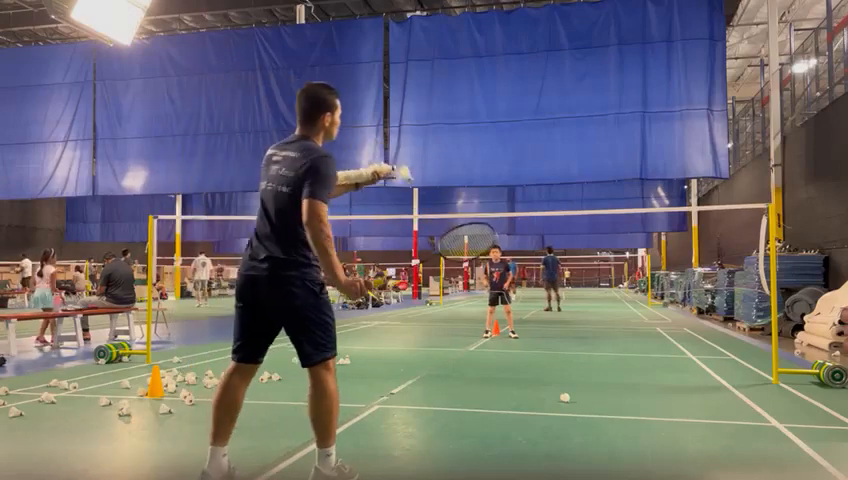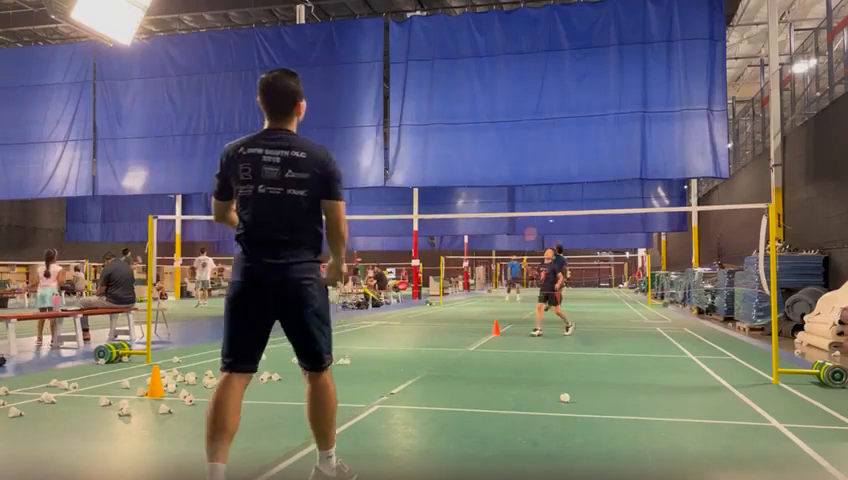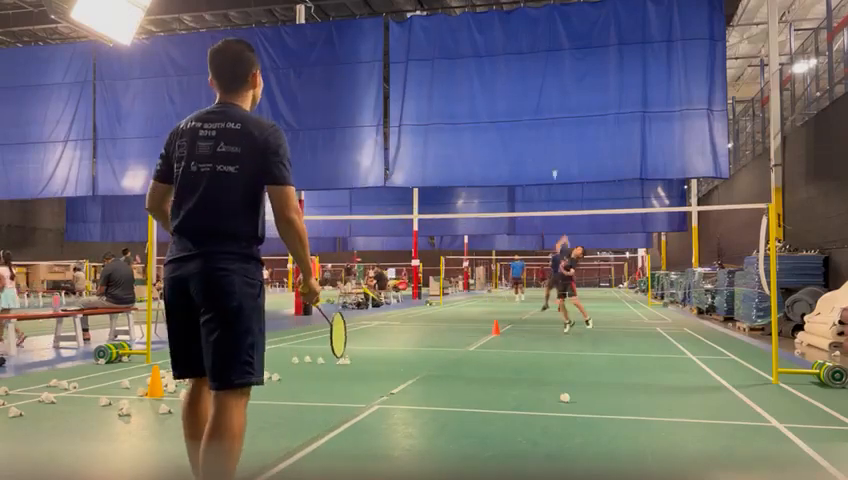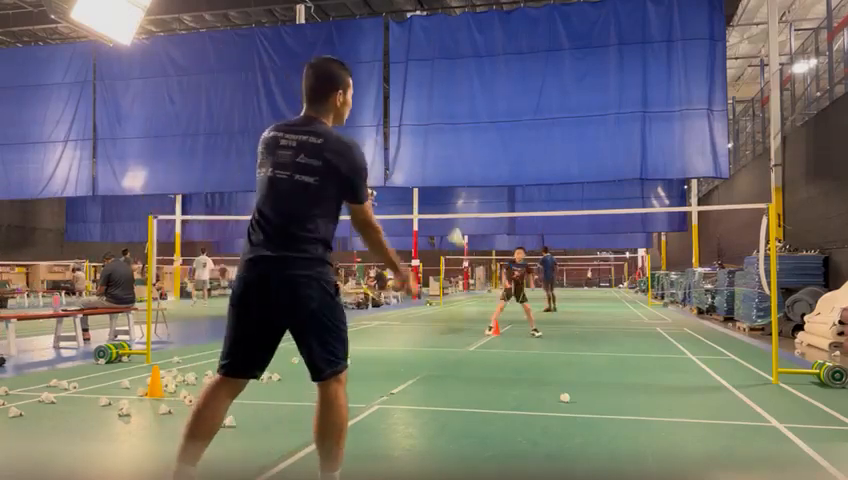
dt=1s
person 1, frame 1
left shoulder: (274, 153)
right shoulder: (320, 159)
right elbow: (314, 219)
left wrist: (360, 181)
right wrist: (337, 276)
left hip: (253, 273)
right hip: (295, 276)
left knee: (241, 366)
right knee: (322, 367)
person 1, frame 2
left shoulder: (233, 154)
right shoulder: (320, 158)
left elbow: (221, 214)
right elbow: (337, 225)
right wrist: (338, 262)
left hip: (248, 275)
right hip: (300, 277)
left knee: (233, 374)
right knee: (317, 372)
person 1, frame 3
left shoulder: (182, 131)
right shoulder: (265, 135)
left elbow: (154, 203)
right elbow: (287, 215)
right wrist: (307, 275)
left hip: (180, 269)
right hip: (232, 272)
left knee: (201, 383)
right knee: (232, 392)
person 1, frame 4
left shoulder: (269, 138)
right shoulder: (344, 150)
right elbow: (365, 224)
right wrist: (399, 270)
left hip: (254, 273)
right hip: (306, 277)
left knee: (228, 379)
right knee: (332, 381)
